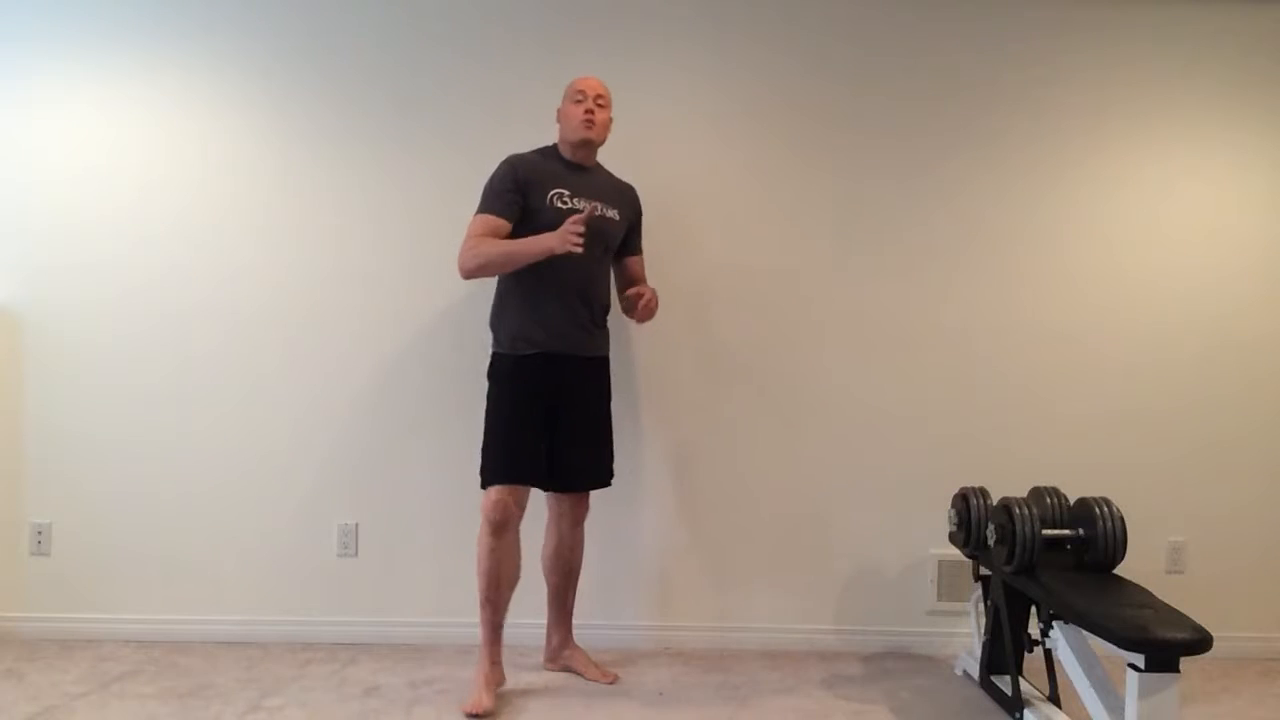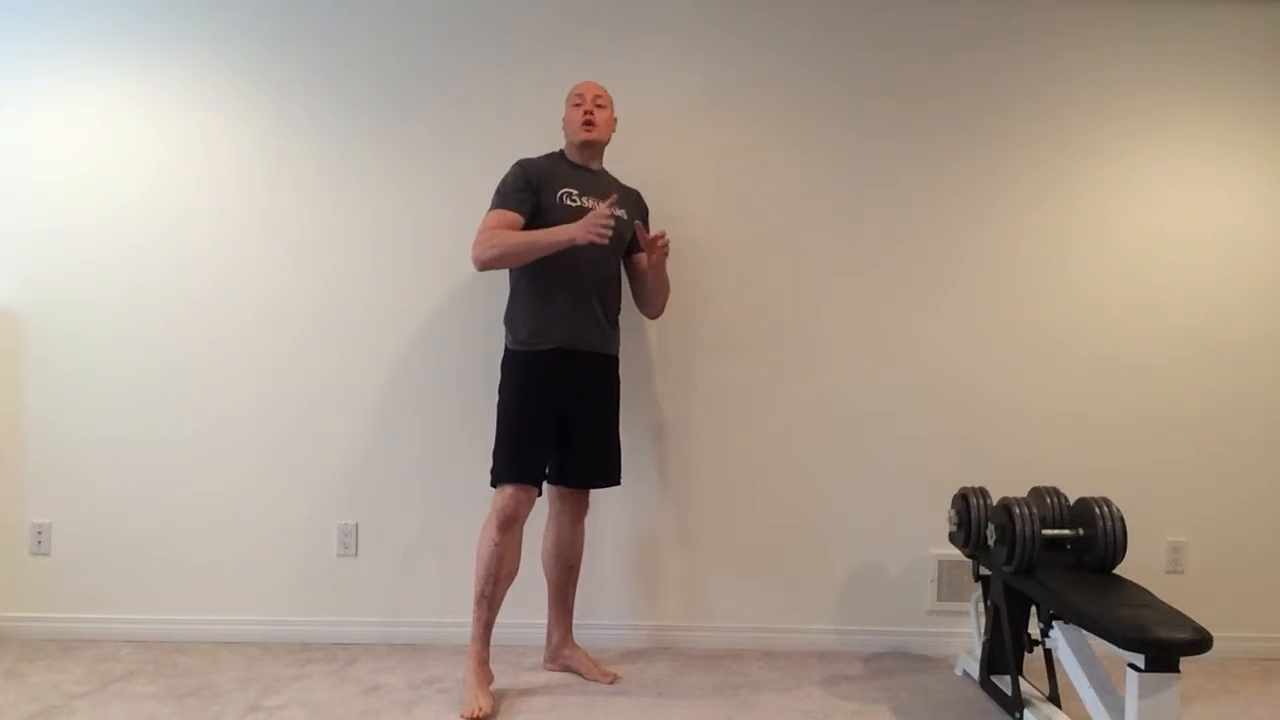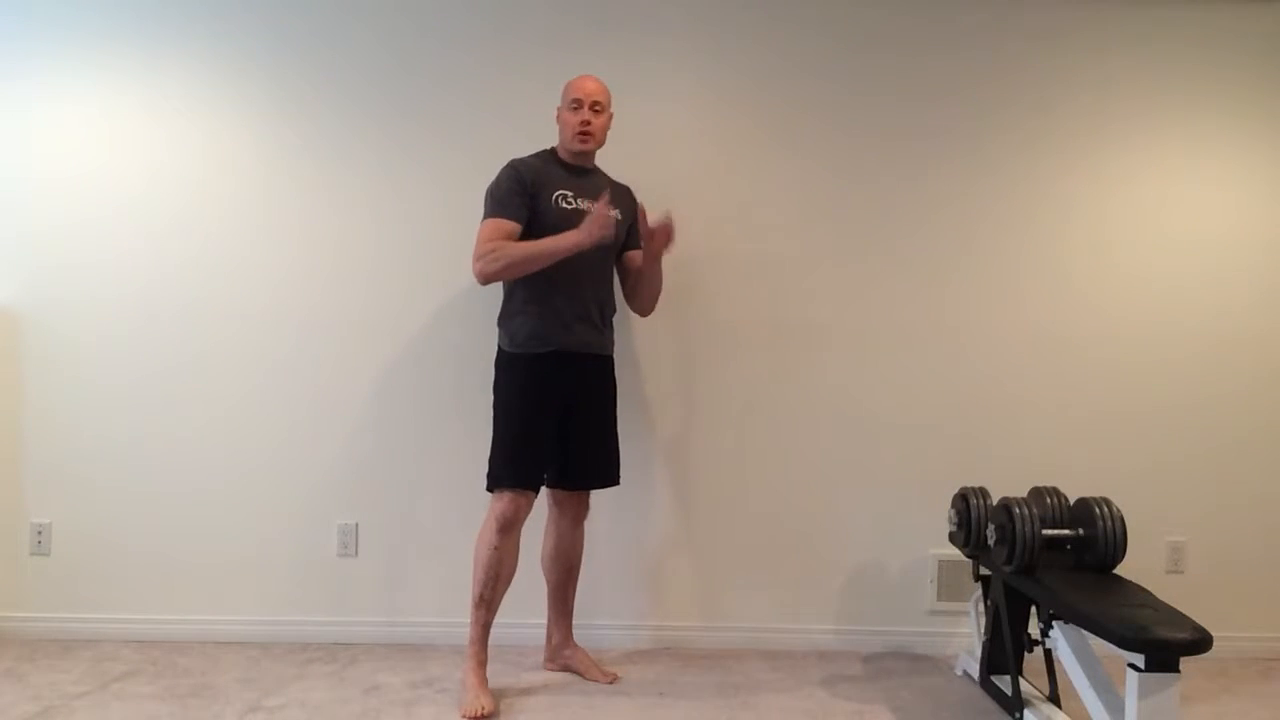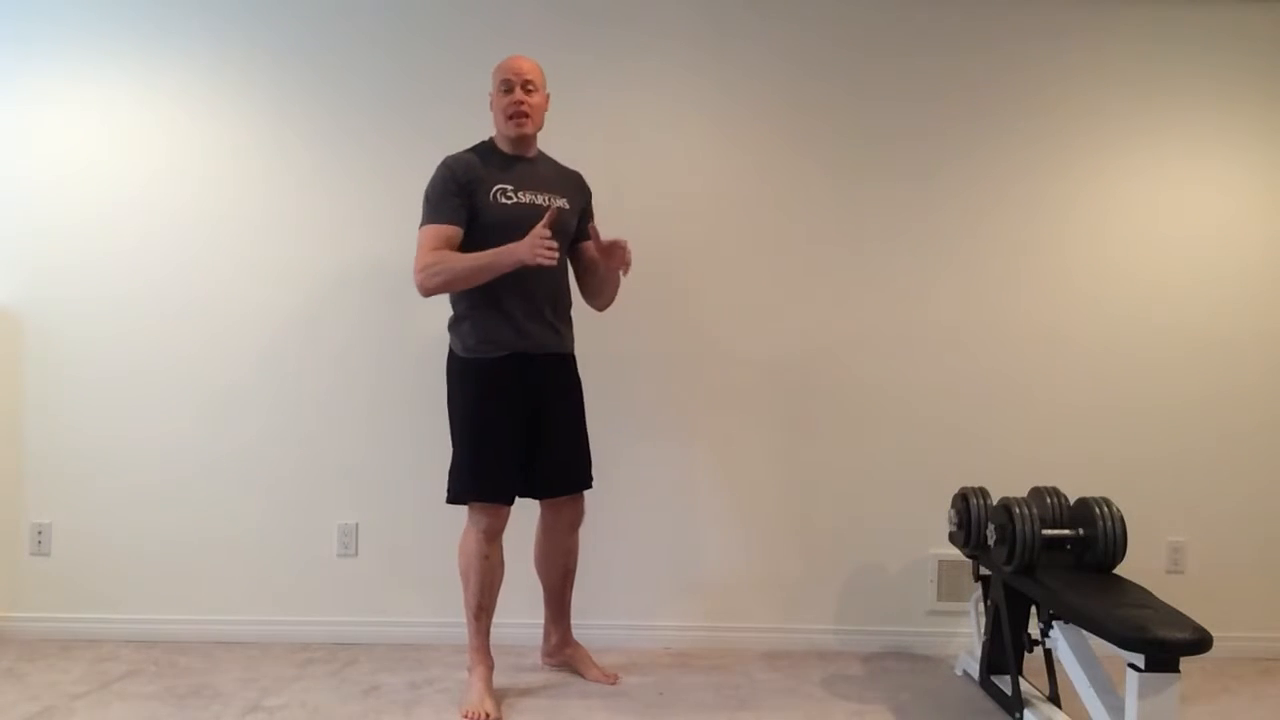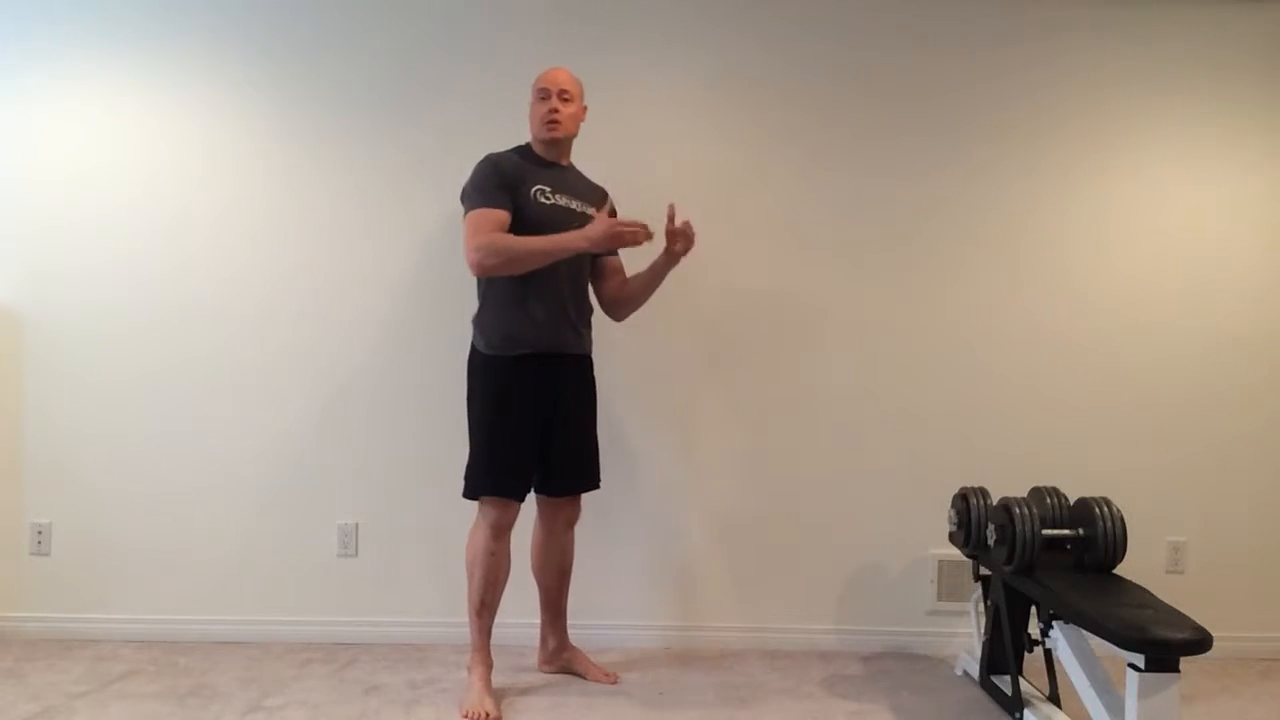
dt=1s
person 1, frame 1
left shoulder: (623, 197)
right shoulder: (521, 172)
left elbow: (629, 281)
right elbow: (470, 260)
left wrist: (644, 297)
right wrist: (552, 240)
left hip: (588, 367)
right hip: (520, 362)
left knee: (572, 507)
right knee: (502, 505)
left ankle: (560, 642)
right ankle: (489, 661)
person 1, frame 2
left shoulder: (630, 201)
right shoulder: (531, 175)
left elbow: (652, 307)
right elbow: (484, 251)
left wrist: (656, 263)
right wrist: (574, 231)
left hip: (598, 365)
right hip: (534, 359)
left knee: (572, 501)
right knee: (511, 501)
left ankle: (560, 642)
right ankle: (477, 660)
person 1, frame 3
left shoulder: (622, 198)
right shoulder: (522, 176)
left elbow: (642, 303)
right elbow: (485, 264)
left wrist: (652, 254)
right wrist: (576, 237)
left hip: (594, 366)
right hip: (529, 361)
left knee: (571, 504)
right knee: (510, 505)
left ankle: (560, 642)
right ankle: (474, 660)
person 1, frame 4
left shoulder: (570, 184)
right shoulder: (460, 172)
left elbow: (599, 298)
right elbow: (427, 275)
left wrist: (608, 263)
right wrist: (517, 254)
left hip: (555, 365)
right hip: (484, 366)
left knee: (565, 507)
right knee: (487, 517)
left ankle: (559, 639)
person 1, frame 5
left shoulder: (595, 196)
right shoulder: (499, 170)
left elbow: (616, 304)
right elbow: (481, 254)
left wrist: (667, 260)
right wrist: (584, 239)
left hip: (572, 365)
right hip: (505, 362)
left knee: (562, 508)
right knee: (497, 511)
left ankle: (555, 643)
right ankle: (479, 665)
